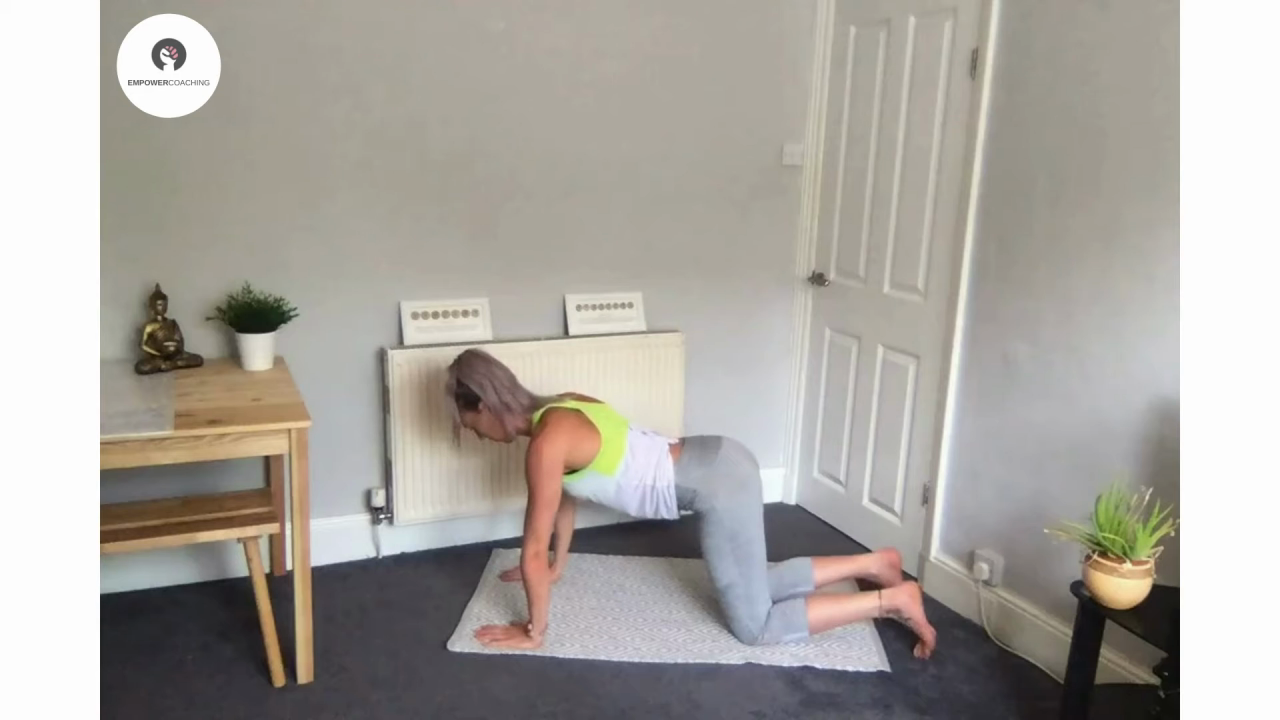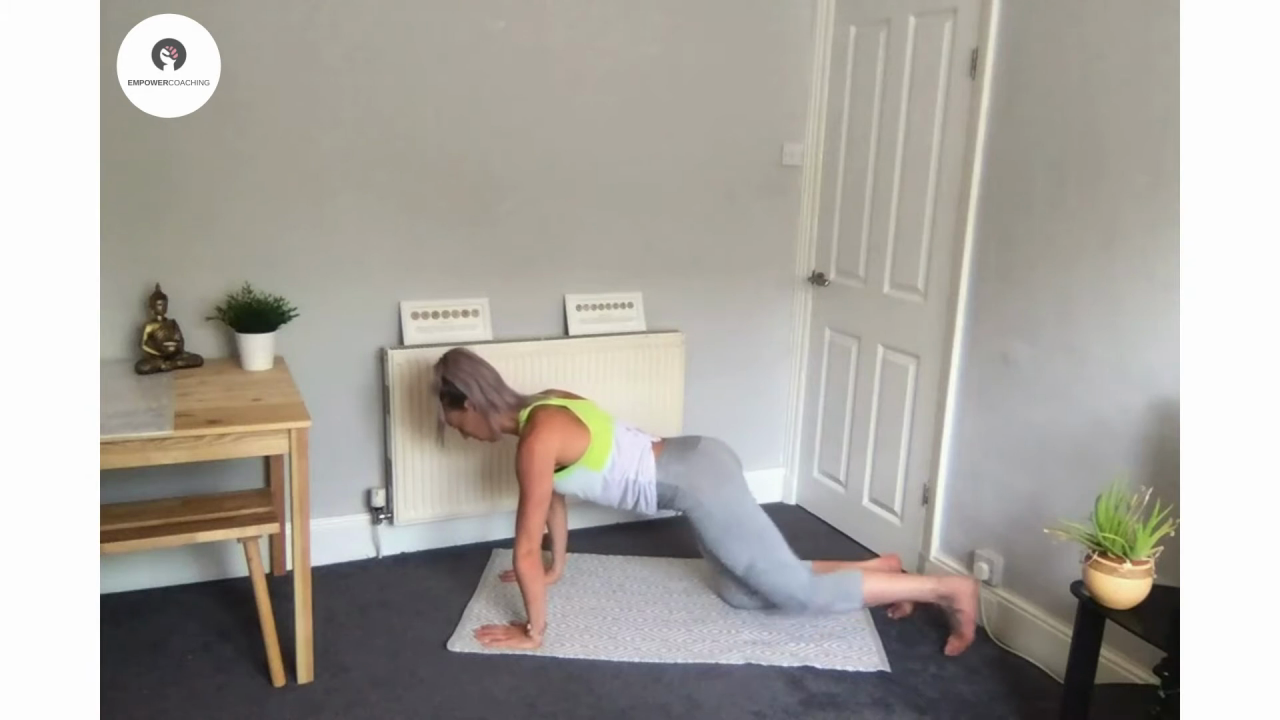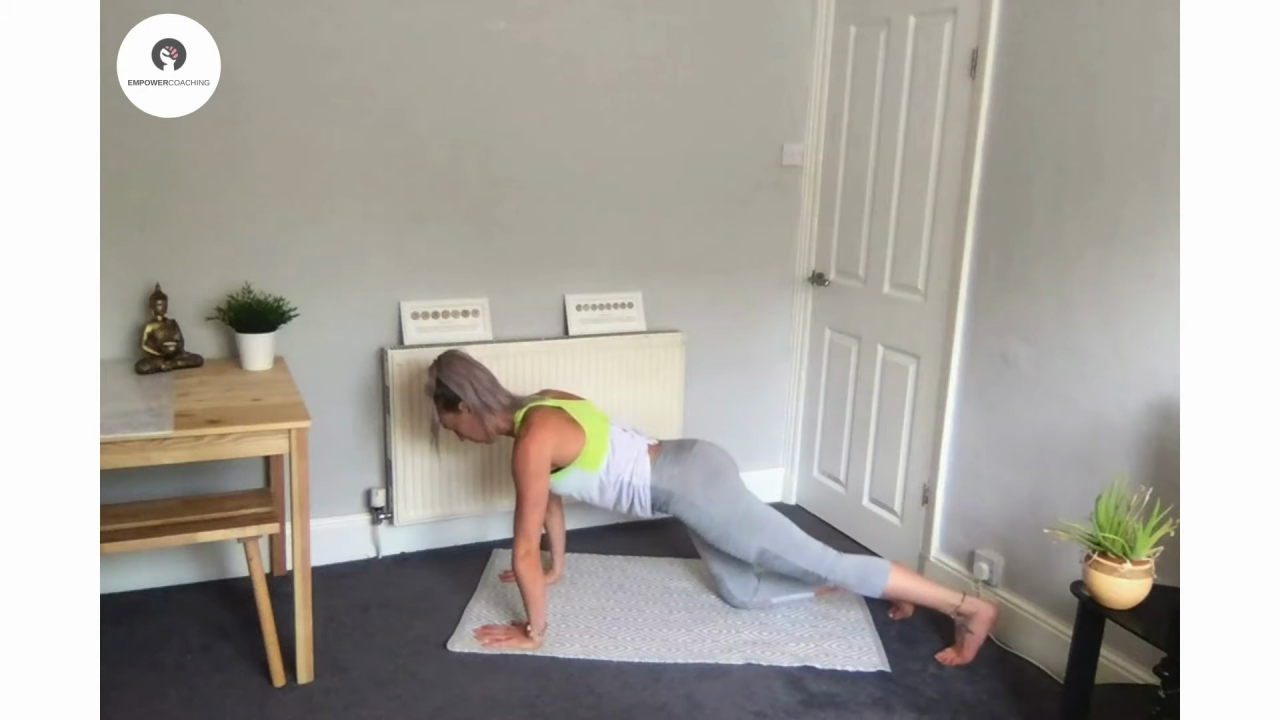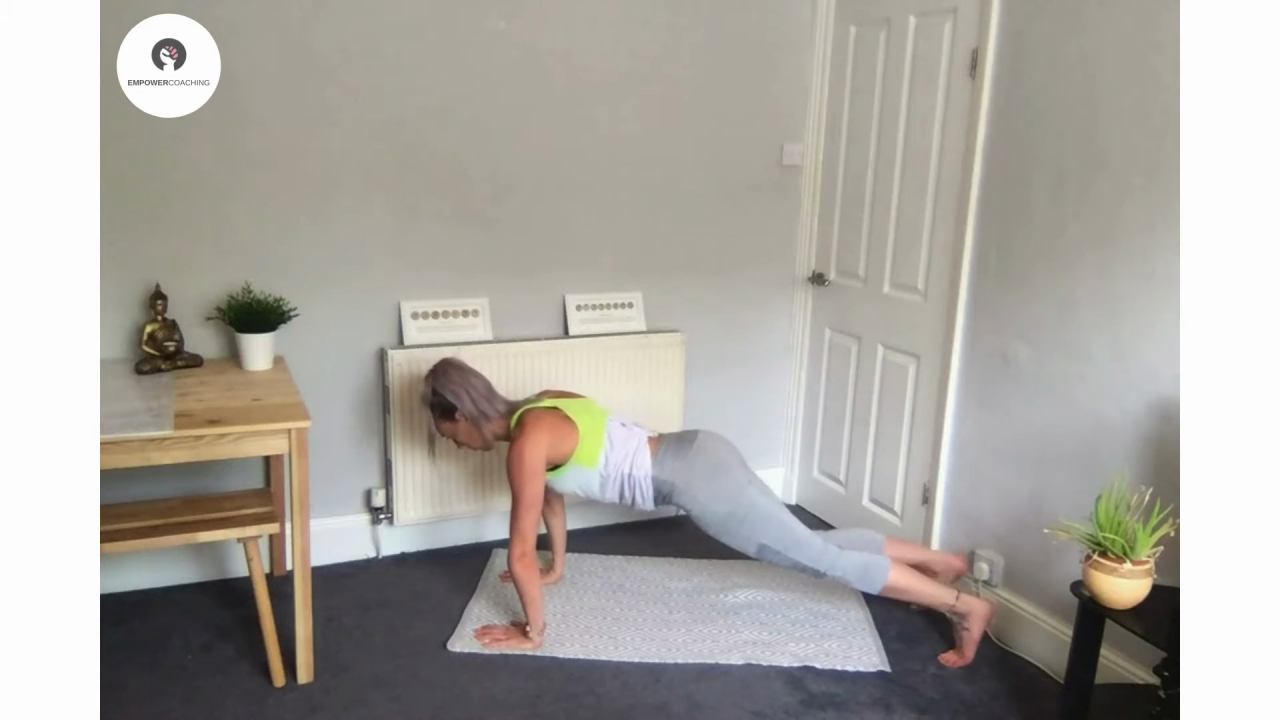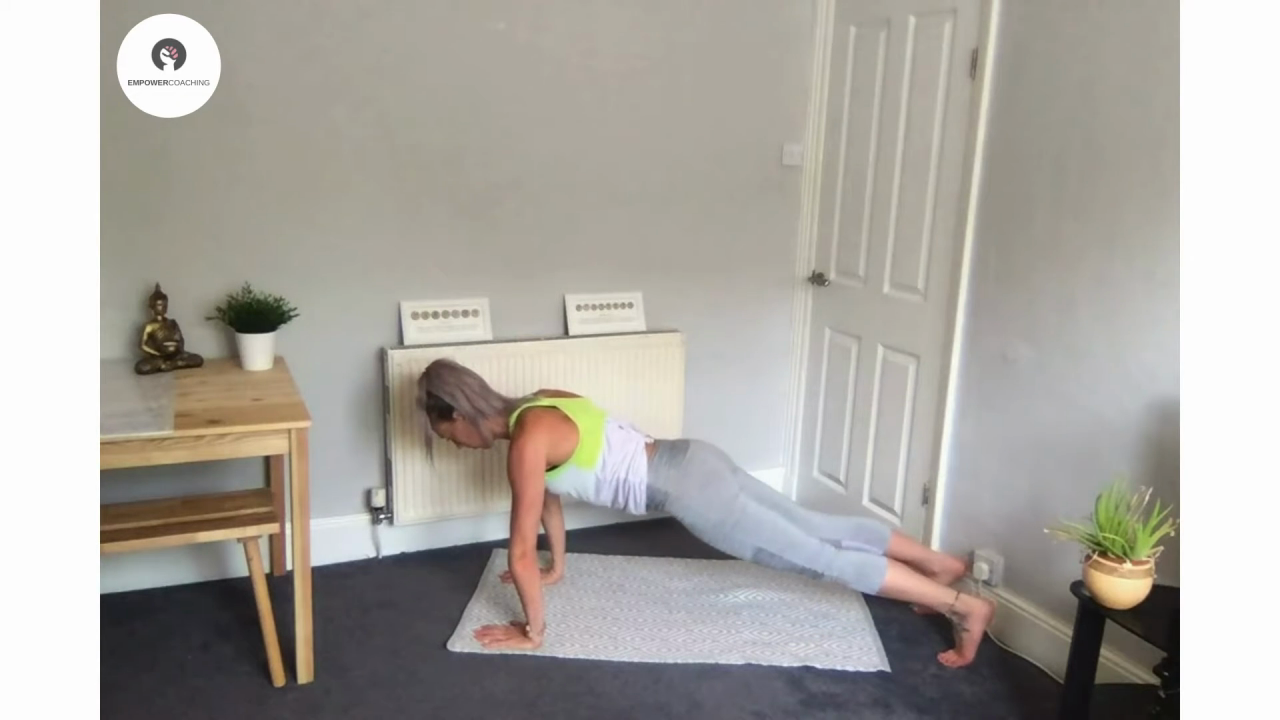
dt=0.7s
person 1, frame 1
left shoulder: (546, 441)
right shoulder: (560, 409)
left elbow: (533, 549)
right elbow: (566, 495)
left wrist: (533, 631)
right wrist: (556, 568)
left hip: (719, 485)
right hip: (719, 462)
left knee: (753, 627)
right knee: (751, 587)
left ankle: (893, 601)
right ankle: (871, 563)
person 1, frame 2
left shoulder: (535, 440)
right shoulder: (546, 405)
left elbow: (525, 549)
right elbow: (555, 494)
left wrist: (533, 630)
right wrist: (555, 569)
left hip: (698, 484)
right hip: (698, 462)
left knee: (797, 593)
right knee: (742, 592)
left ankle: (946, 589)
right ankle: (877, 568)
person 1, frame 3
left shoulder: (530, 440)
right shoulder: (543, 405)
left elbow: (524, 549)
right elbow: (552, 494)
left wrist: (534, 630)
right wrist: (556, 568)
left hip: (693, 487)
right hip: (692, 466)
left knee: (820, 562)
right knee: (743, 592)
left ankle: (970, 609)
right ankle: (871, 584)
person 1, frame 4
left shoulder: (525, 443)
right shoulder: (540, 407)
left elbow: (520, 552)
right elbow: (552, 493)
left wrist: (533, 630)
right wrist: (557, 568)
left hip: (697, 480)
right hip: (701, 453)
left knee: (818, 557)
right knee: (807, 544)
left ankle: (964, 608)
right ankle: (939, 562)
person 1, frame 5
left shoulder: (526, 442)
right shoulder: (541, 404)
left elbow: (521, 551)
right elbow: (552, 492)
left wrist: (533, 631)
right wrist: (557, 568)
left hip: (690, 490)
right hip: (693, 462)
left knee: (822, 560)
right knee: (820, 527)
left ankle: (965, 607)
right ankle: (942, 564)
